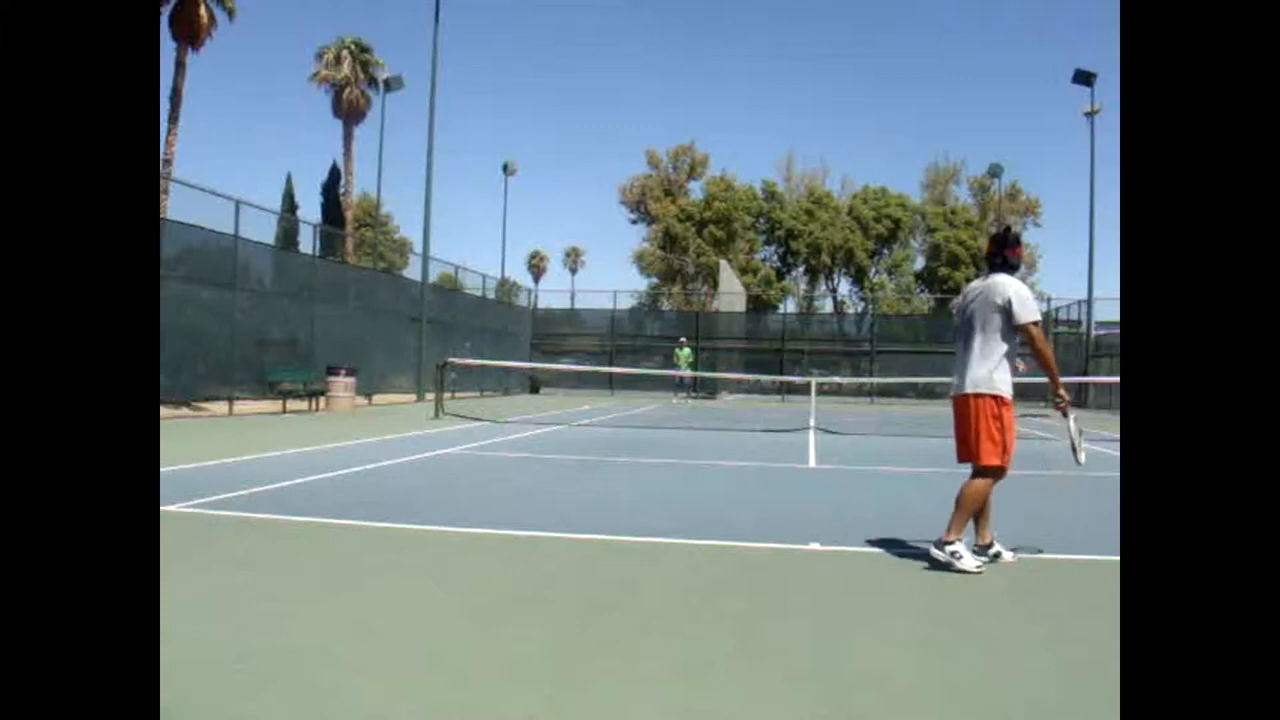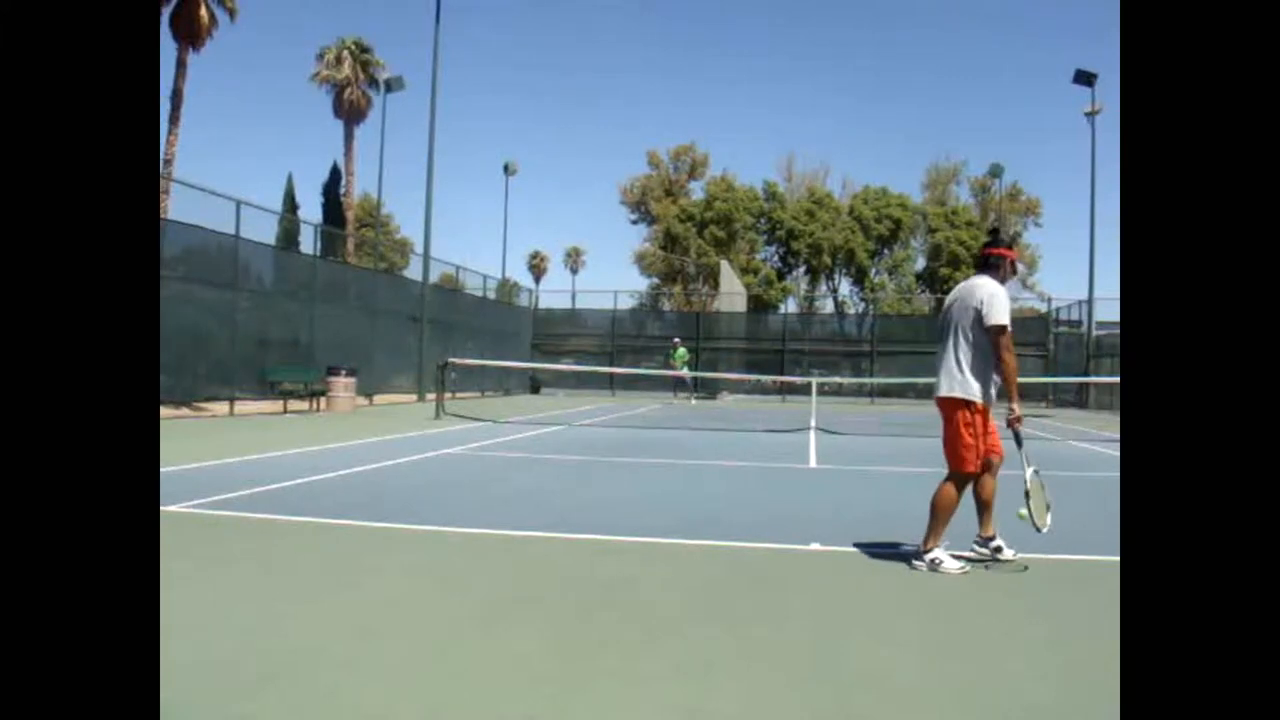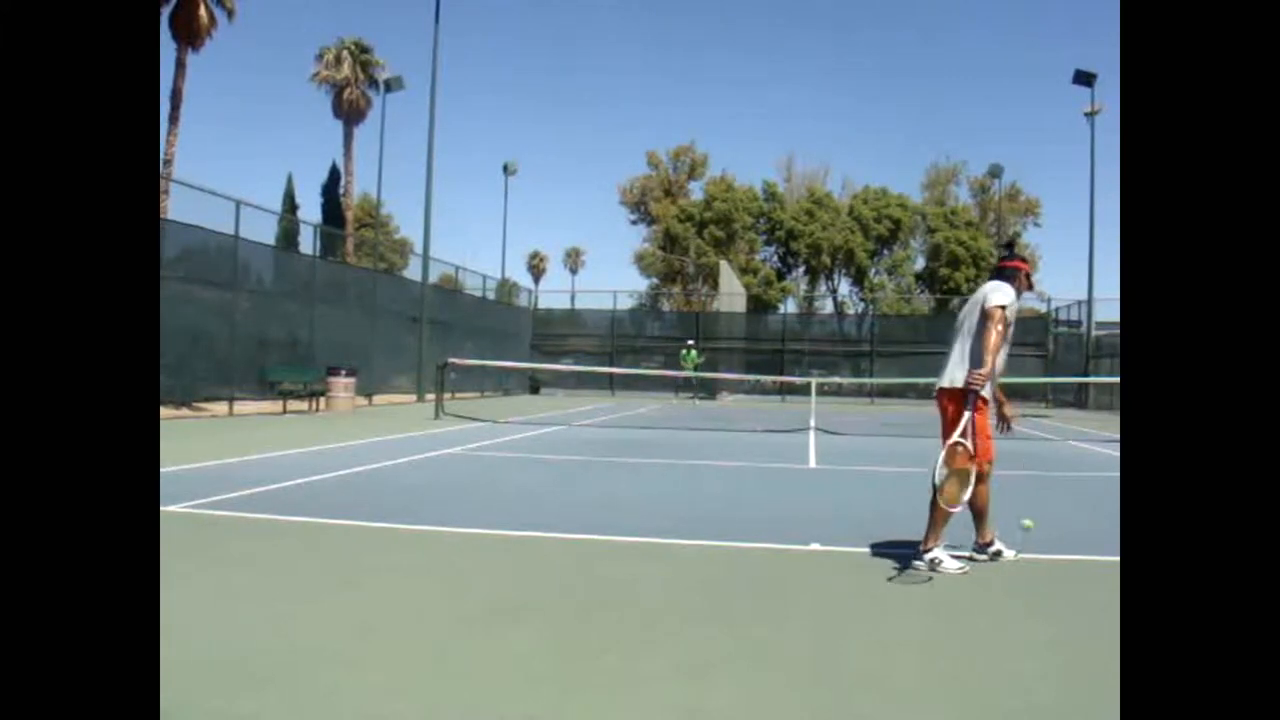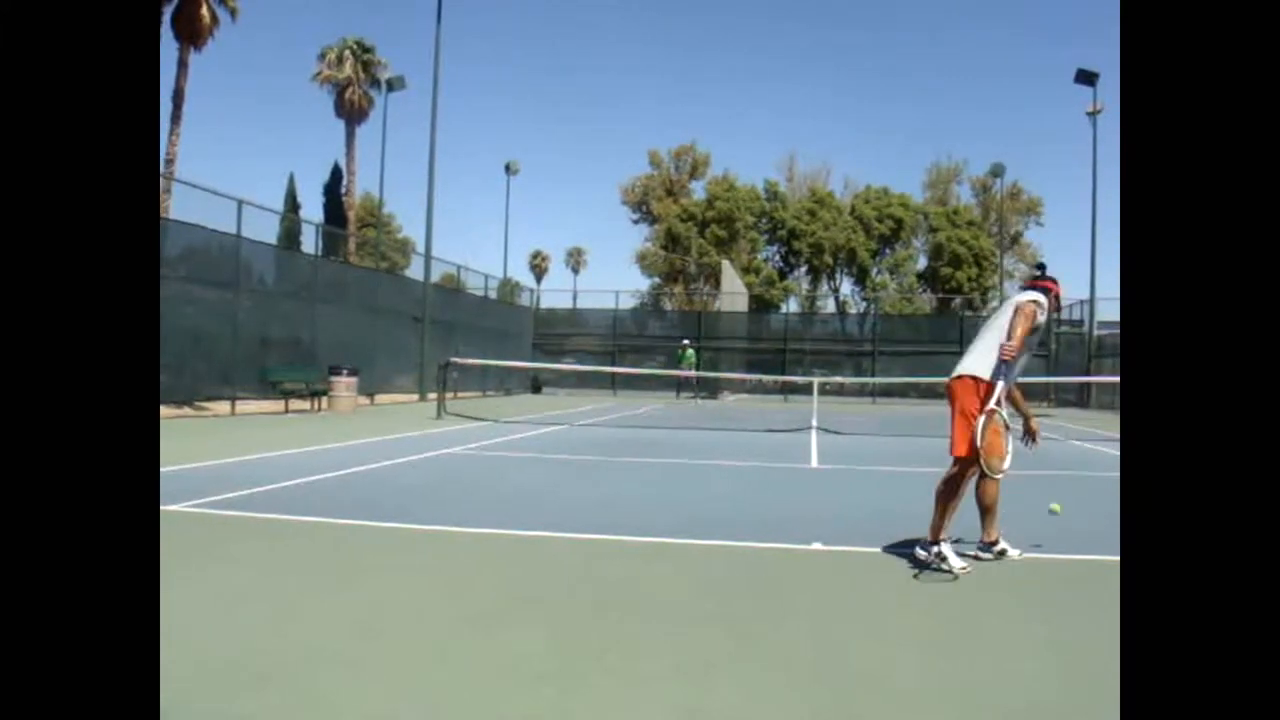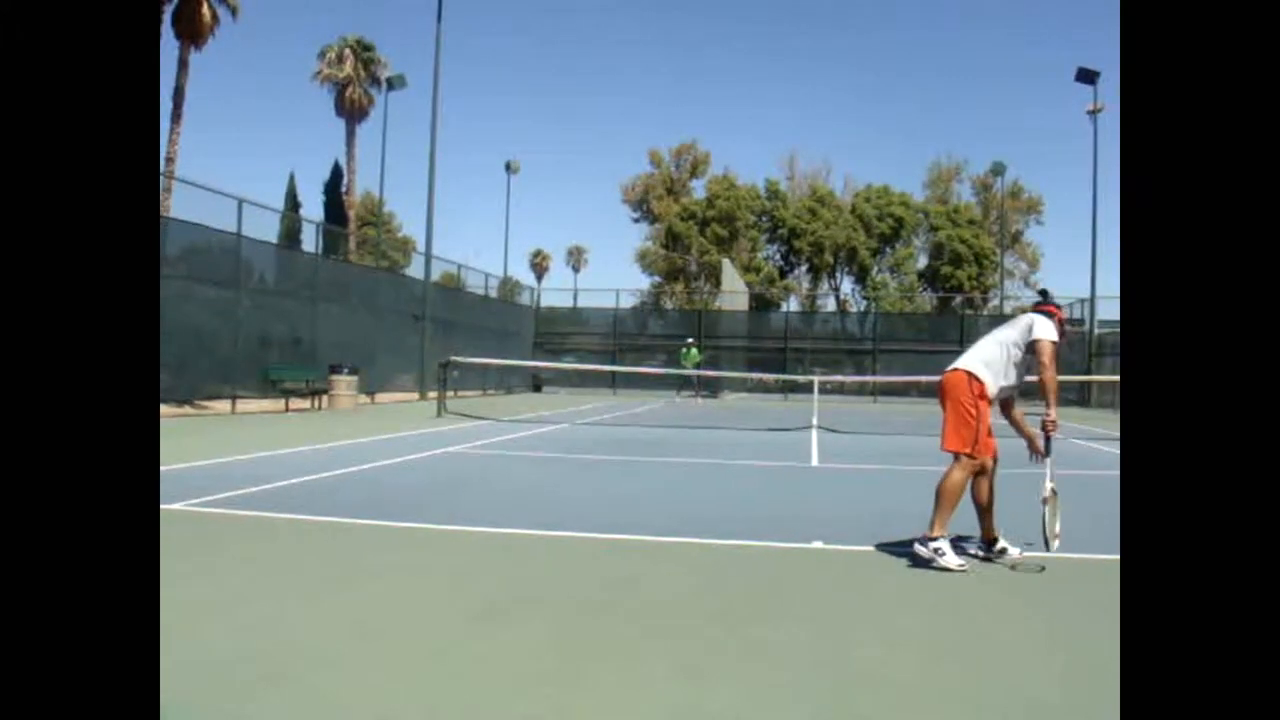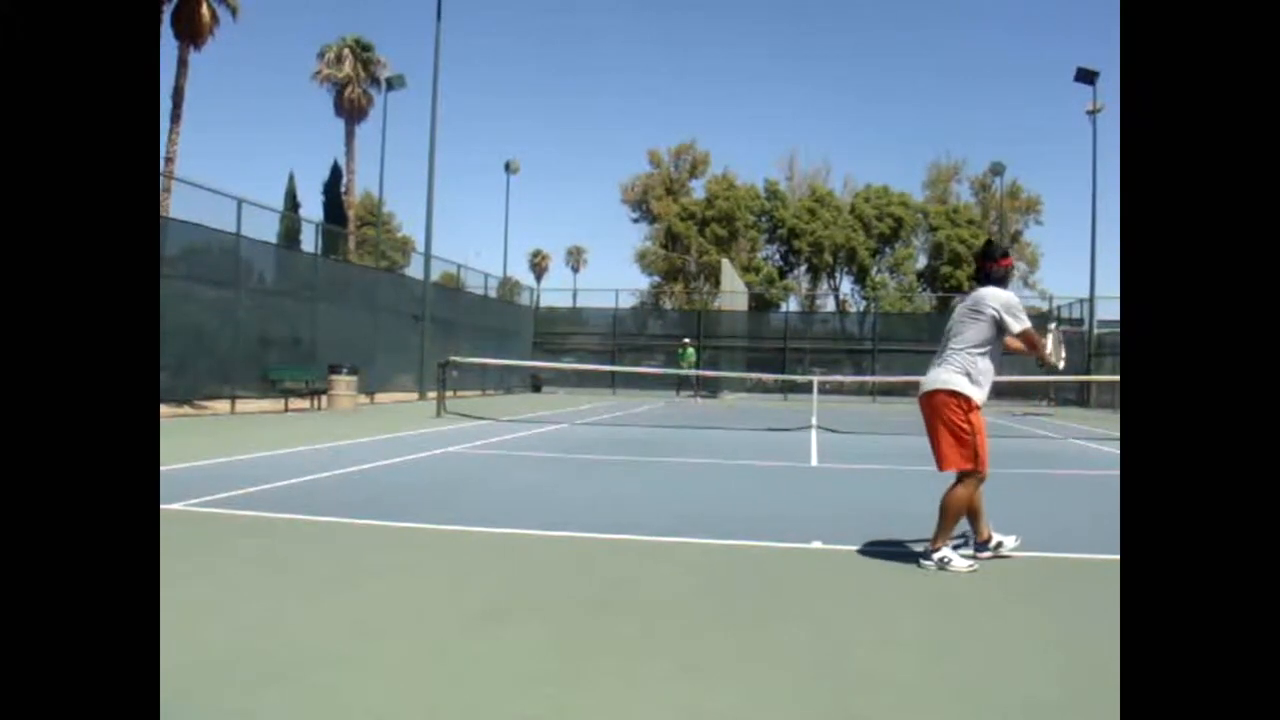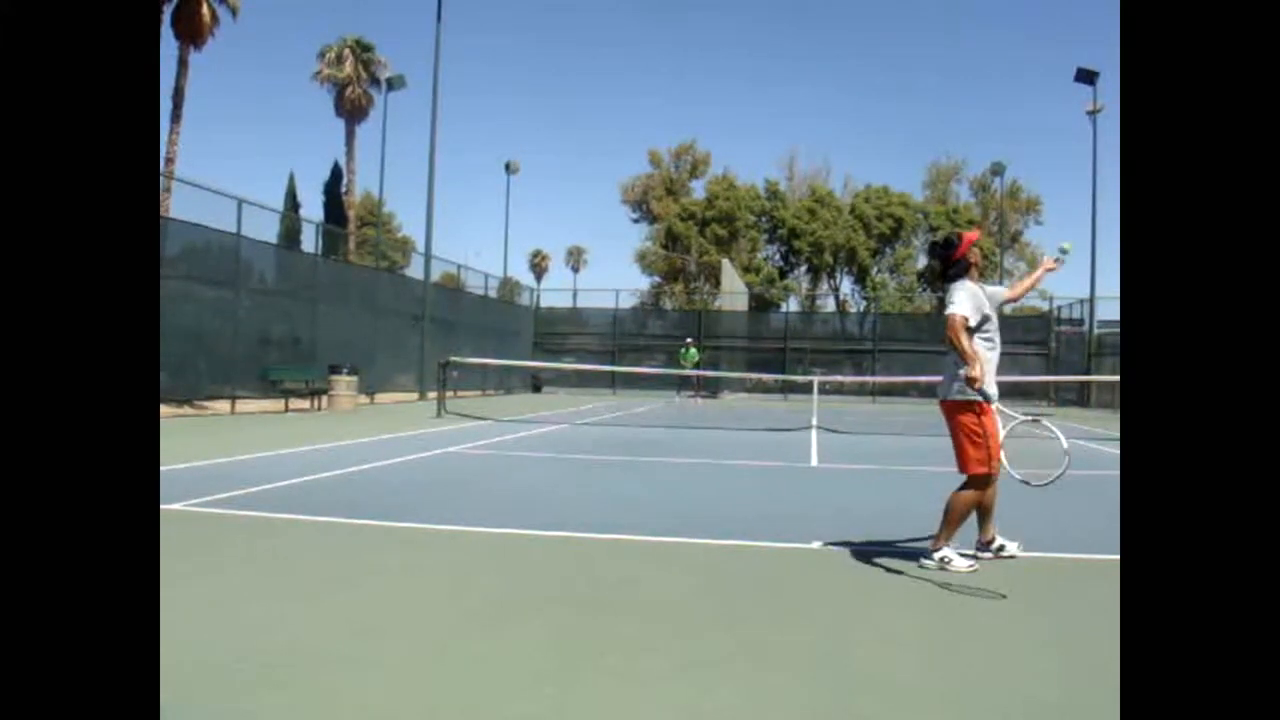
dt=0.7s
person 1, frame 1
left shoulder: (971, 289)
right shoulder: (1014, 289)
right elbow: (1037, 342)
right wrist: (1057, 385)
left hip: (964, 387)
right hip: (989, 389)
left knee: (983, 468)
right knee: (991, 469)
left ankle: (984, 543)
right ankle: (949, 541)
person 1, frame 2
left shoulder: (961, 290)
right shoulder: (994, 291)
right elbow: (1004, 349)
left wrist: (996, 385)
right wrist: (1013, 400)
left hip: (966, 392)
right hip: (967, 394)
left knee: (991, 460)
right knee: (962, 472)
left ankle: (987, 537)
right ankle: (928, 550)
person 1, frame 3
left shoulder: (988, 293)
right shoulder: (1002, 290)
right elbow: (996, 325)
left wrist: (1002, 403)
right wrist: (986, 366)
left hip: (971, 394)
right hip: (964, 392)
left knee: (982, 468)
left ankle: (985, 542)
right ankle: (928, 549)
person 1, frame 4
left shoulder: (1018, 308)
right shoulder: (1036, 300)
left elbow: (1007, 382)
right elbow: (1025, 313)
left wrist: (1027, 418)
right wrist: (1016, 340)
left hip: (981, 386)
right hip: (975, 382)
right knee: (968, 462)
left ankle: (990, 540)
right ankle: (934, 542)
person 1, frame 5
left shoulder: (1022, 353)
right shoulder: (1041, 322)
left elbow: (1008, 407)
right elbow: (1047, 363)
left wrist: (1032, 440)
right wrist: (1051, 409)
left hip: (971, 386)
right hip: (968, 381)
left knee: (987, 463)
right knee: (967, 461)
left ankle: (989, 540)
right ankle: (933, 538)
person 1, frame 6
left shoulder: (971, 300)
right shoulder: (1004, 299)
right elbow: (1033, 342)
left wrist: (1029, 348)
right wrist: (1043, 355)
left hip: (936, 391)
right hip: (954, 394)
left knee: (972, 472)
right knee: (973, 473)
left ankle: (984, 539)
right ankle: (936, 550)
person 1, frame 7
left shoulder: (978, 291)
right shoulder: (963, 291)
left elbow: (1013, 292)
right elbow: (953, 328)
left wrist: (1041, 271)
right wrist: (972, 362)
left hip: (974, 397)
right hip: (967, 397)
left knee: (989, 470)
right knee: (981, 475)
left ankle: (988, 540)
right ankle: (937, 549)
